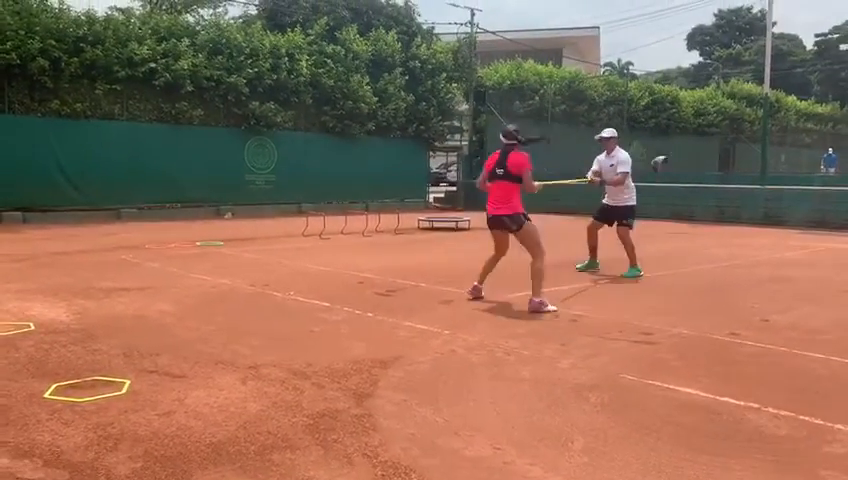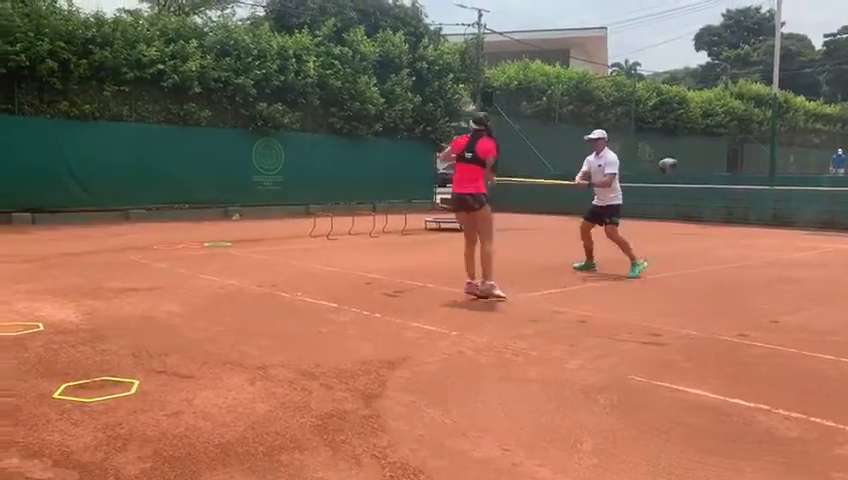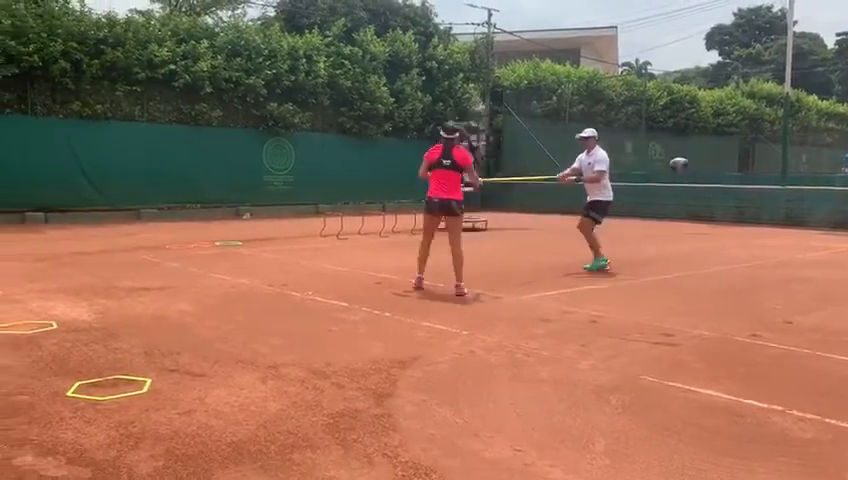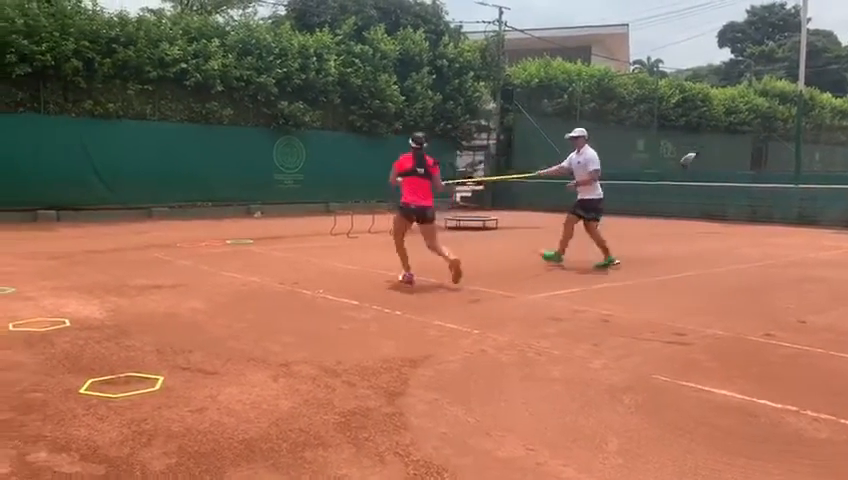
dt=0.2s
person 1, frame 1
left shoulder: (493, 158)
right shoulder: (521, 157)
left elbow: (481, 184)
right elbow: (529, 186)
right wrist: (536, 186)
left hip: (493, 215)
right hip: (512, 215)
left knee: (500, 252)
right knee: (538, 254)
left ankle: (477, 287)
right ankle: (537, 300)
person 1, frame 2
left shoulder: (460, 140)
right shoulder: (489, 145)
left elbow: (443, 157)
right elbow: (488, 174)
right wrist: (491, 177)
left hip: (457, 195)
right hip: (476, 195)
left knee: (470, 240)
right knee: (486, 240)
left ankle: (471, 282)
right ankle: (488, 284)
person 1, frame 3
left shoulder: (432, 151)
right shoulder: (463, 153)
left elbow: (422, 174)
right elbow: (474, 179)
right wrist: (478, 182)
left hip: (434, 200)
right hip: (453, 202)
left knee: (426, 240)
right knee: (455, 244)
left ankle: (419, 277)
right ankle: (459, 284)
person 1, frame 4
left shoulder: (403, 159)
right shoulder: (431, 162)
left elbow: (392, 181)
right elbow: (438, 187)
left hip: (408, 206)
right hip: (427, 207)
left knee: (398, 239)
right knee: (433, 244)
left ankle: (408, 273)
right ankle: (451, 259)
person 2, frame 1
left shoulder: (623, 157)
right shoulder: (600, 158)
left elbow: (621, 180)
right elbow: (593, 172)
left wrist: (602, 181)
right wrist: (591, 177)
left hip: (625, 202)
right hip: (609, 201)
left knee: (623, 234)
right knee: (592, 227)
left ankle: (635, 267)
right ankle: (592, 262)
person 2, frame 2
left shoulder: (611, 158)
right shoulder: (590, 159)
left elbow: (608, 181)
right elbow: (583, 173)
left wrist: (589, 183)
right wrist: (578, 179)
left hip: (612, 201)
right hip: (599, 201)
left knee: (611, 233)
right knee: (584, 228)
left ankle: (636, 264)
right ankle: (589, 262)
person 2, frame 3
left shoulder: (600, 156)
right shoulder: (582, 157)
left elbow: (597, 177)
right elbow: (572, 170)
left wrist: (577, 178)
right wrist: (562, 175)
left hip: (601, 198)
right hip: (594, 198)
left knee: (583, 226)
right knee: (587, 229)
left ankle: (599, 258)
right ankle: (598, 260)
person 2, frame 4
left shoulder: (590, 155)
right shoulder: (574, 156)
left elbow: (595, 177)
right elbow: (560, 168)
left wrist: (577, 183)
right wrist: (543, 172)
left hip: (590, 197)
right hip: (588, 197)
left knee: (569, 222)
right knee: (591, 229)
left ankle: (558, 254)
right ankle: (609, 258)
